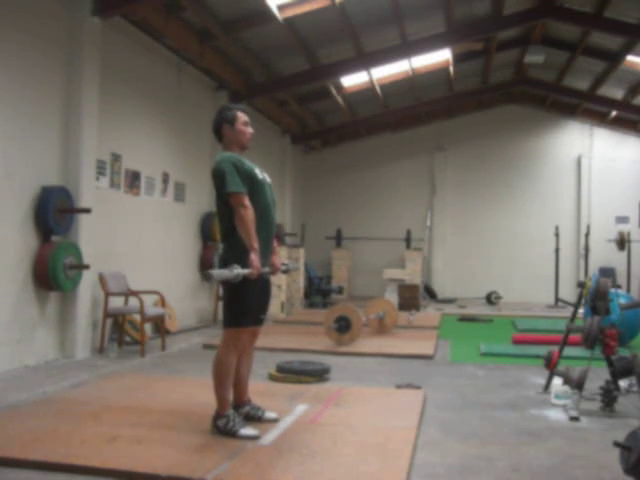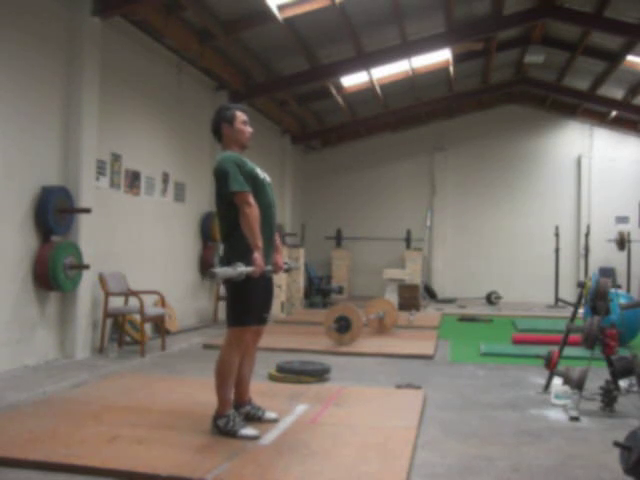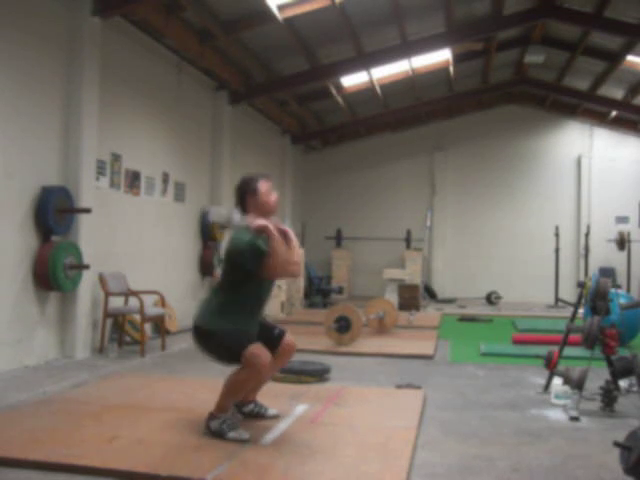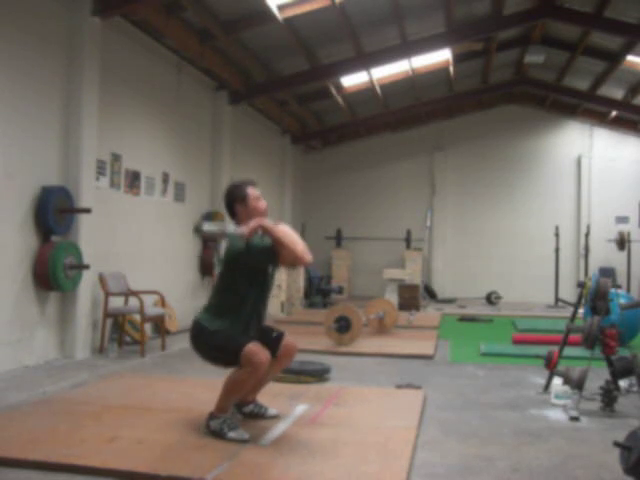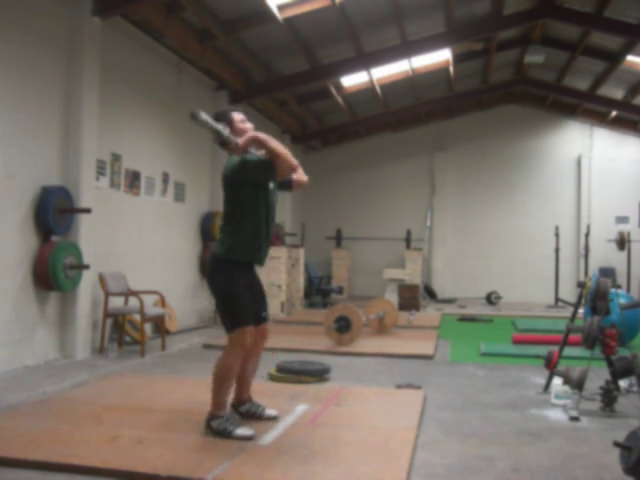
dt=0.4s
person 1, frame 1
left shoulder: (248, 165)
right shoulder: (228, 162)
right elbow: (243, 208)
left wrist: (273, 253)
right wrist: (252, 252)
left hip: (259, 265)
right hip: (242, 264)
left knee: (249, 337)
right knee: (234, 339)
left ankle: (242, 403)
right ankle: (224, 415)
person 1, frame 2
left shoulder: (245, 164)
right shoulder: (229, 162)
left elbow: (266, 213)
right elbow: (247, 206)
left wrist: (276, 251)
right wrist: (256, 251)
left hip: (261, 264)
right hip: (244, 263)
left knee: (252, 337)
right knee: (238, 338)
left ankle: (243, 404)
right ankle: (224, 415)
person 1, frame 3
left shoulder: (265, 232)
right shoulder: (247, 240)
left elbow: (290, 267)
right elbow: (290, 270)
left wrist: (285, 235)
right wrist: (273, 233)
left hip: (243, 319)
right hip: (215, 327)
left knee: (286, 346)
right knee: (259, 359)
left ankle: (246, 400)
right ankle: (219, 415)
person 1, frame 4
left shoulder: (260, 243)
right shoulder: (245, 246)
left elbow: (303, 256)
right elbow: (300, 258)
left wrist: (281, 229)
right wrist: (268, 226)
left hip: (239, 326)
right hip: (211, 332)
left knee: (287, 348)
right knee: (259, 358)
left ankle: (245, 400)
right ankle: (219, 416)
person 1, frame 5
left shoulder: (255, 167)
right shoulder: (240, 164)
left elbow: (300, 178)
right elbow: (290, 165)
left wrist: (260, 141)
right wrist: (260, 138)
left hip: (244, 265)
right hip: (229, 266)
left knee: (258, 336)
right knee: (241, 340)
left ankle: (242, 401)
right ankle: (218, 415)
